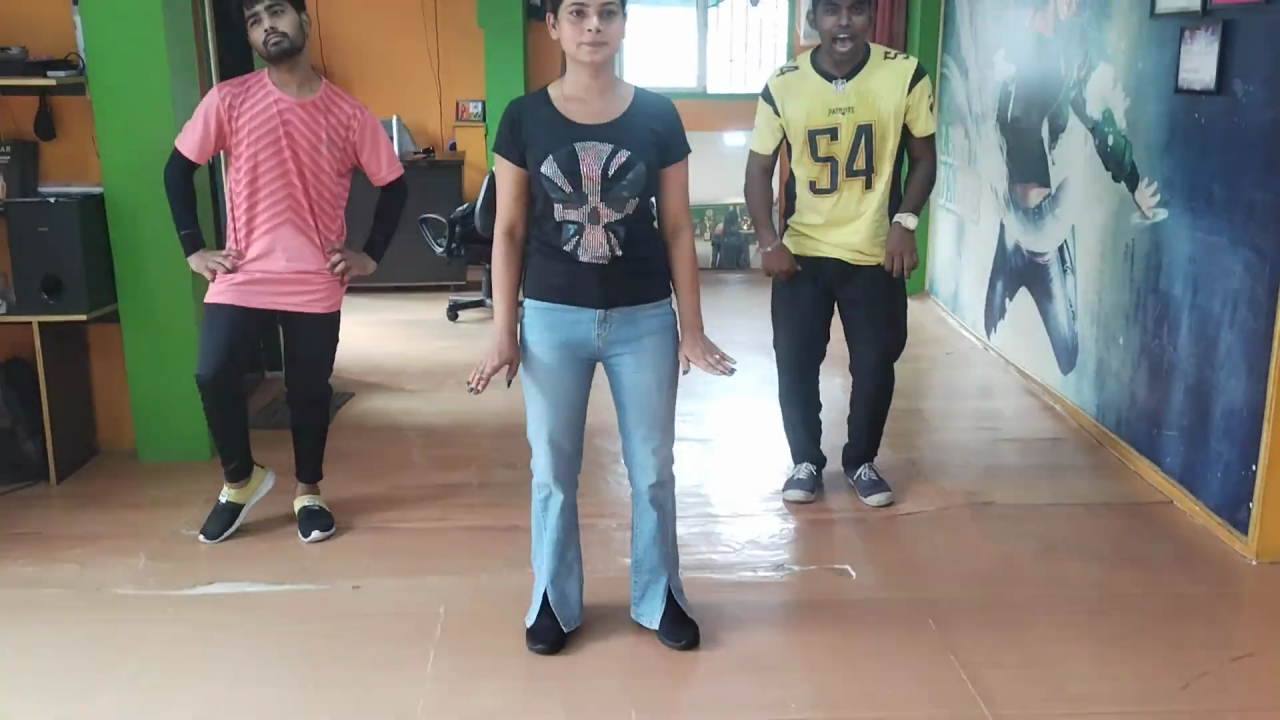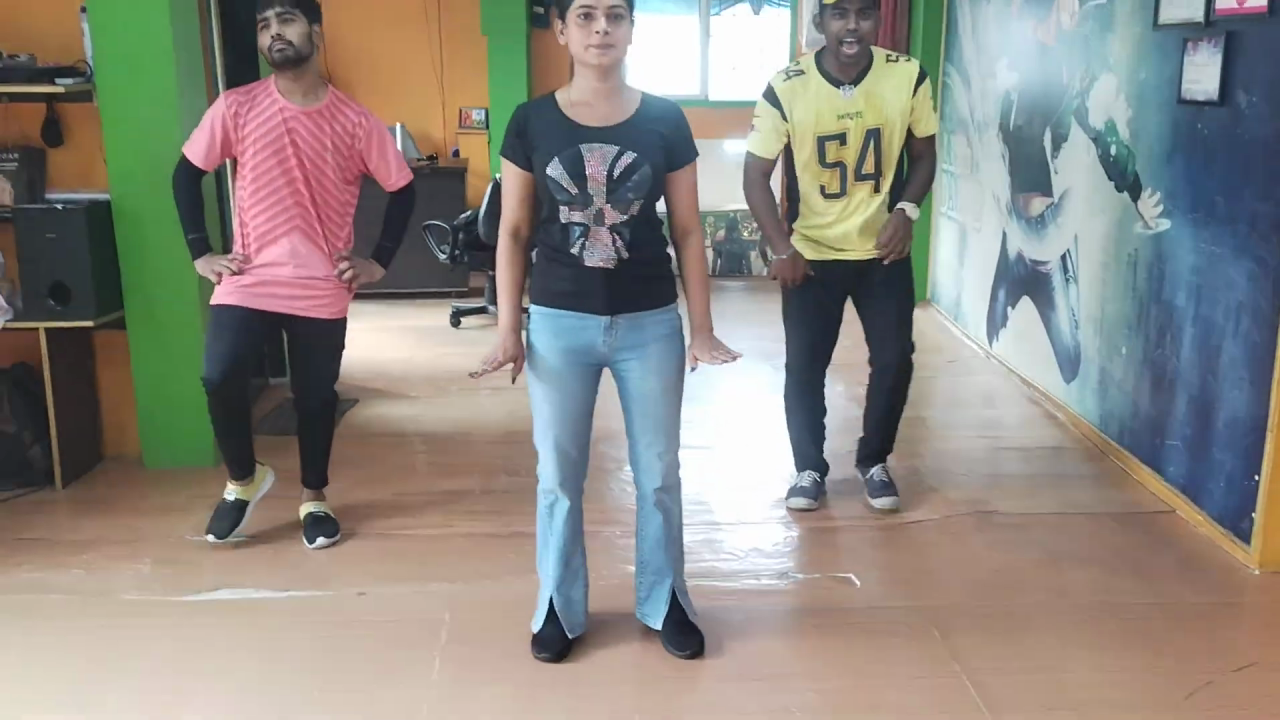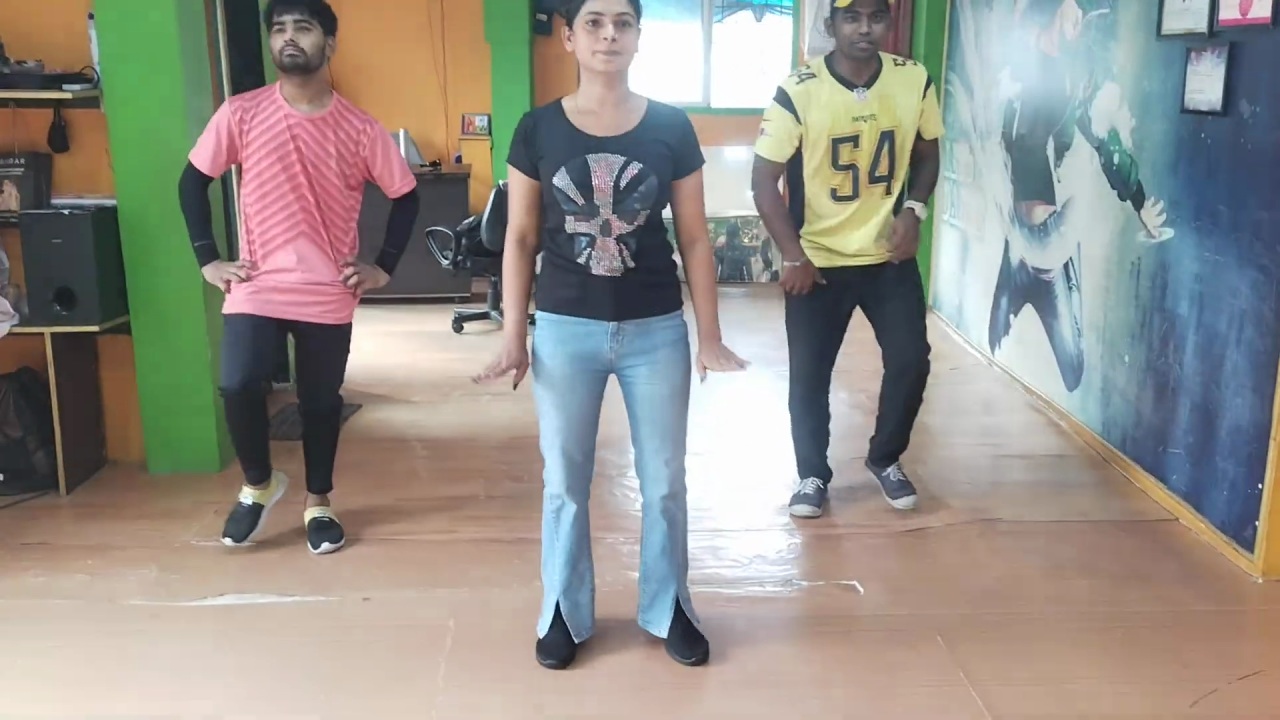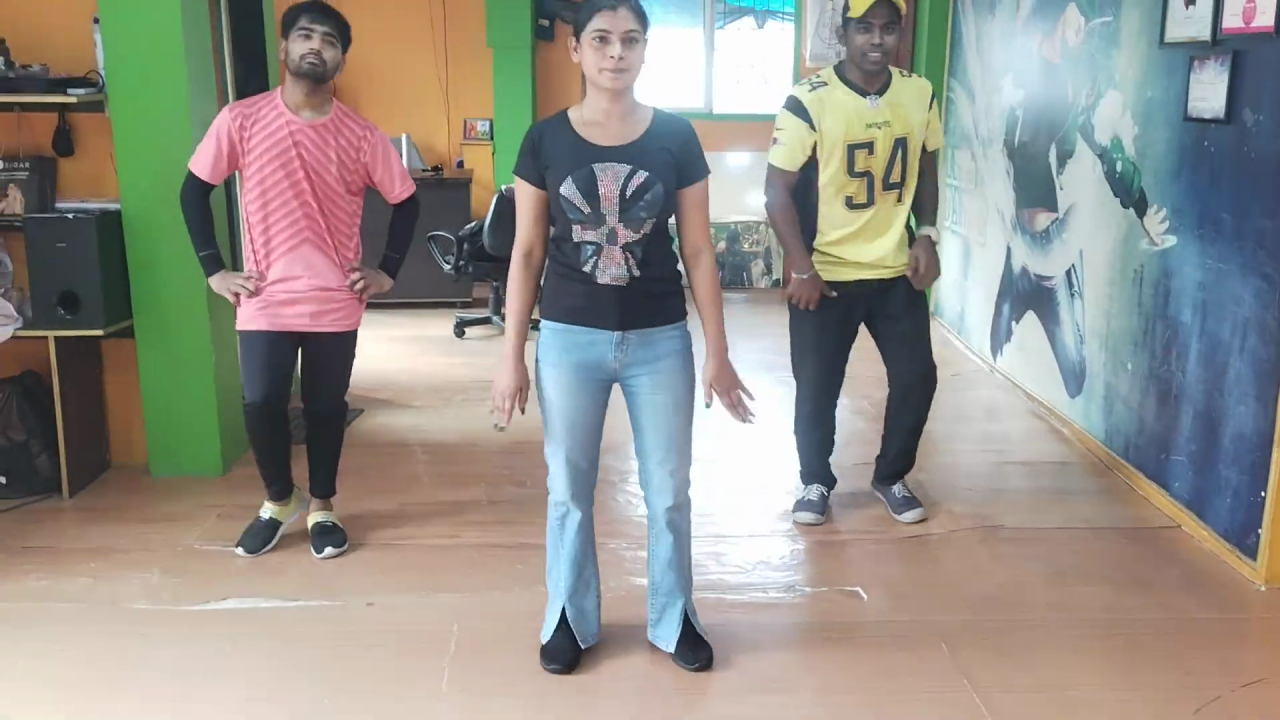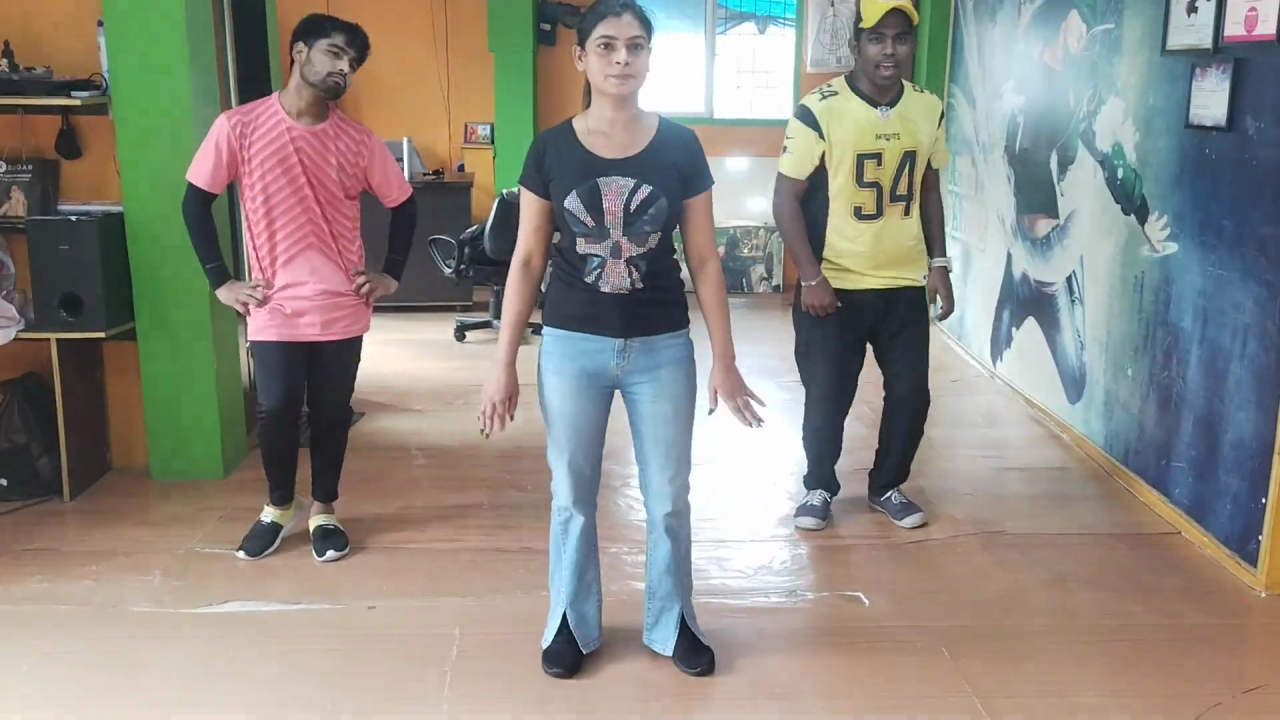
dt=0.1s
person 1, frame 1
left shoulder: (658, 115)
right shoulder: (524, 117)
left elbow: (677, 229)
right elbow: (510, 230)
left wrist: (693, 330)
right wrist: (504, 332)
left hip: (643, 318)
right hip: (553, 317)
left knee: (652, 467)
right knee: (552, 468)
left ankle: (659, 596)
right ankle: (554, 600)
person 1, frame 2
left shoulder: (665, 119)
right shoulder: (532, 121)
left elbow: (687, 232)
right elbow: (515, 232)
left wrist: (702, 329)
right wrist: (507, 330)
left hip: (648, 324)
right hip: (559, 323)
left knee: (658, 471)
right knee: (558, 474)
left ankle: (664, 601)
right ankle: (559, 607)
person 1, frame 3
left shoulder: (671, 128)
right shoulder: (539, 130)
left elbow: (694, 239)
right elbow: (522, 239)
left wrist: (710, 337)
right wrist: (512, 337)
left hip: (655, 330)
right hip: (564, 328)
left knee: (664, 478)
right knee: (564, 480)
left ankle: (668, 608)
right ankle: (565, 613)
person 1, frame 4
left shoulder: (675, 137)
right shoulder: (545, 140)
left elbow: (699, 250)
right elbow: (528, 252)
left wrist: (718, 355)
right wrist: (512, 356)
left hip: (659, 340)
right hip: (569, 338)
left knee: (668, 489)
right knee: (569, 488)
left ankle: (673, 617)
right ankle: (569, 618)
person 1, frame 5
left shoulder: (680, 147)
right shoulder: (551, 150)
left elbow: (705, 259)
right elbow: (528, 261)
left wrist: (725, 361)
right wrist: (502, 363)
left hip: (661, 347)
right hip: (572, 345)
left knee: (668, 495)
right knee: (572, 493)
left ankle: (672, 622)
right ankle: (572, 622)
person 2, frame 1
left shoulder: (349, 115)
right shoulder: (228, 101)
left elbow: (393, 184)
right elbow: (178, 169)
left wrist: (370, 254)
right wrist: (193, 250)
left hip: (316, 280)
right hip: (244, 273)
left knee: (310, 388)
right knee: (214, 374)
left ankle: (308, 492)
right ankle: (241, 481)
person 2, frame 2
left shoulder: (356, 121)
right shoulder: (236, 108)
left elbow: (403, 190)
right elbow: (186, 174)
left wrist: (378, 261)
right wrist: (200, 254)
left hip: (322, 286)
right hip: (250, 277)
left knee: (316, 395)
right knee: (220, 377)
left ankle: (313, 498)
right ankle: (244, 479)
person 2, frame 3
left shoulder: (360, 128)
right shoulder: (240, 114)
left elbow: (405, 195)
right elbow: (193, 182)
left wrist: (383, 266)
right wrist: (209, 260)
left hip: (328, 291)
right hip: (258, 284)
left knee: (321, 400)
right knee: (238, 386)
left ankle: (317, 503)
right ankle: (257, 485)
person 2, frame 4
left shoulder: (360, 134)
right shoulder: (240, 120)
left elbow: (405, 200)
right elbow: (194, 190)
left wrist: (386, 271)
right wrist: (214, 270)
left hip: (335, 298)
right hip: (267, 294)
left knee: (326, 405)
right knee: (263, 402)
left ankle: (320, 507)
right ankle: (277, 500)
person 2, frame 5
left shoulder: (358, 141)
right shoulder: (237, 127)
left elbow: (403, 205)
right elbow: (195, 202)
left wrist: (391, 274)
right wrist: (220, 281)
left hip: (343, 303)
right hip: (275, 303)
left knee: (331, 410)
right knee: (276, 410)
left ankle: (323, 510)
right ankle: (279, 505)
person 3, frame 1
left shoulder: (905, 75)
right shoulder: (782, 87)
left elbow: (924, 158)
right elbow: (757, 173)
left wrist: (906, 223)
right wrist: (769, 243)
left hip: (876, 254)
right hip: (803, 254)
left knee: (873, 367)
right knee: (796, 363)
left ankle: (860, 462)
right ankle: (806, 460)
person 3, frame 2
left shoulder: (908, 77)
right shoulder: (785, 89)
left elbow: (923, 156)
right elbow: (755, 175)
left wrist: (905, 211)
right wrist: (780, 249)
left hip: (881, 251)
right hip: (811, 254)
left knee: (894, 360)
right knee: (804, 368)
left ankle: (874, 460)
right ankle: (809, 467)
person 3, frame 3
left shoulder: (916, 83)
right shoulder: (796, 93)
left elbow: (928, 158)
right elbow: (764, 179)
left wrist: (913, 211)
right wrist: (792, 254)
left hip: (889, 255)
right hip: (818, 261)
left knee: (910, 360)
right knee: (809, 374)
left ankle: (886, 459)
right ankle: (812, 475)
person 3, frame 4
left shoulder: (920, 94)
right shoulder: (808, 101)
right elbow: (778, 190)
left wrist: (926, 236)
right wrist: (801, 269)
left hip: (897, 270)
right hip: (826, 274)
left knee: (917, 377)
right knee: (817, 387)
left ankle: (891, 477)
right ankle: (816, 481)
person 3, frame 5
left shoulder: (928, 108)
right shoulder: (818, 111)
right elbow: (786, 199)
left wrist: (939, 262)
right wrist: (811, 279)
left hip: (905, 285)
right hip: (834, 285)
left knee: (910, 394)
right knee: (828, 396)
left ankle: (887, 485)
right ankle: (818, 487)
person 4, frame 1
left shoulder: (1076, 59)
right shoulder: (1015, 59)
left elbow: (1105, 128)
left wrist: (1134, 187)
left hip: (1051, 219)
right hip: (1015, 215)
left knee: (1065, 341)
right knee: (993, 327)
person 4, frame 2
left shoulder: (1080, 67)
right shoulder: (1016, 65)
left elbow: (1107, 138)
left wrist: (1137, 196)
left hip: (1053, 228)
right hip: (1017, 224)
left knee: (1068, 352)
right knee: (996, 338)
person 4, frame 3
left shoulder: (1085, 74)
right shoulder: (1021, 71)
left elbow: (1111, 144)
left wrist: (1140, 205)
left hip: (1056, 235)
right hip: (1020, 231)
left knee: (1070, 356)
right knee: (998, 343)
person 4, frame 4
left shoulder: (1087, 81)
right shoulder: (1024, 77)
left elbow: (1113, 153)
left wrist: (1144, 213)
left hip: (1059, 243)
right hip: (1023, 238)
left knee: (1071, 364)
right knee: (1000, 349)
person 4, frame 5
left shoulder: (1088, 89)
right shoulder: (1026, 82)
left elbow: (1114, 160)
left wrist: (1144, 219)
left hip: (1059, 248)
right hip: (1022, 245)
left knee: (1073, 369)
right knee: (999, 357)
